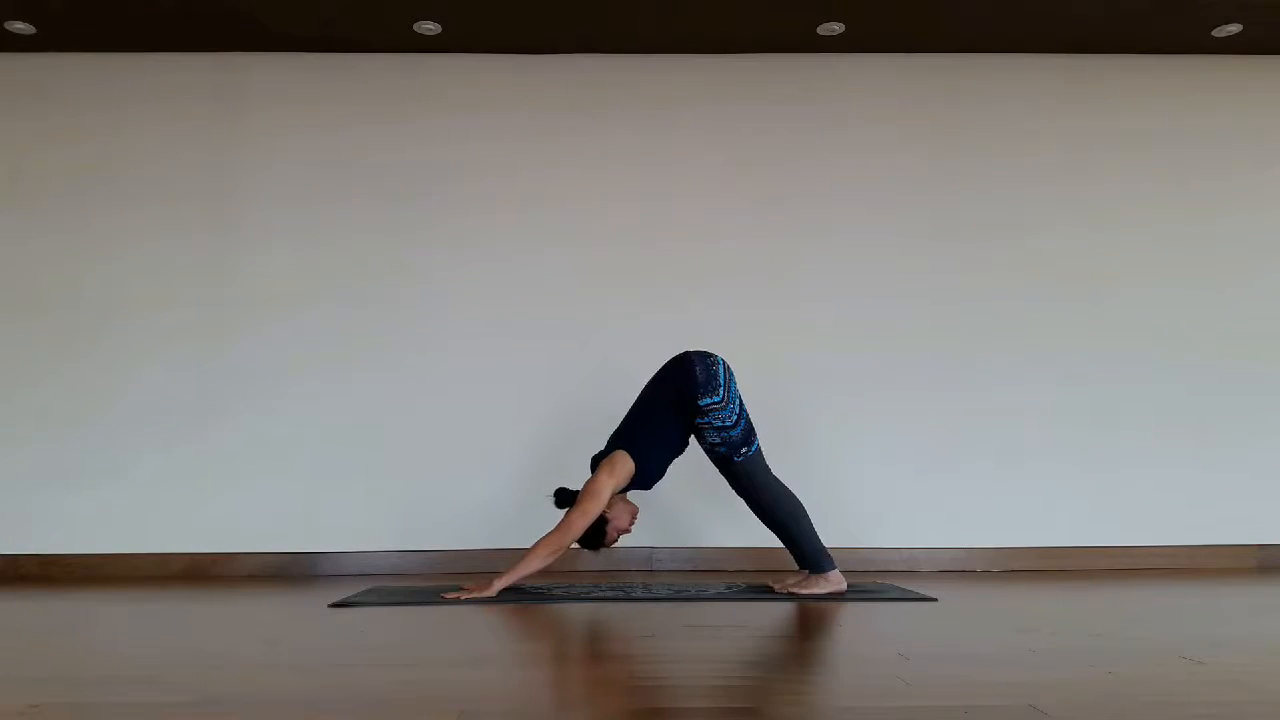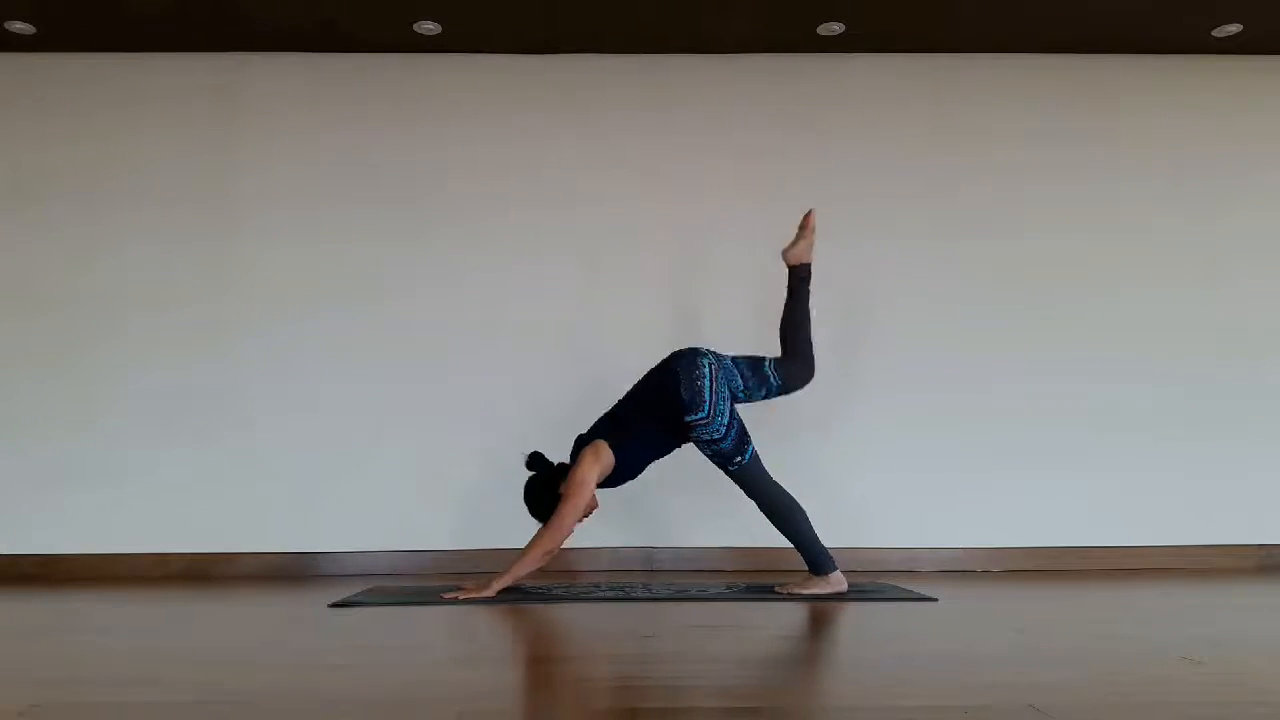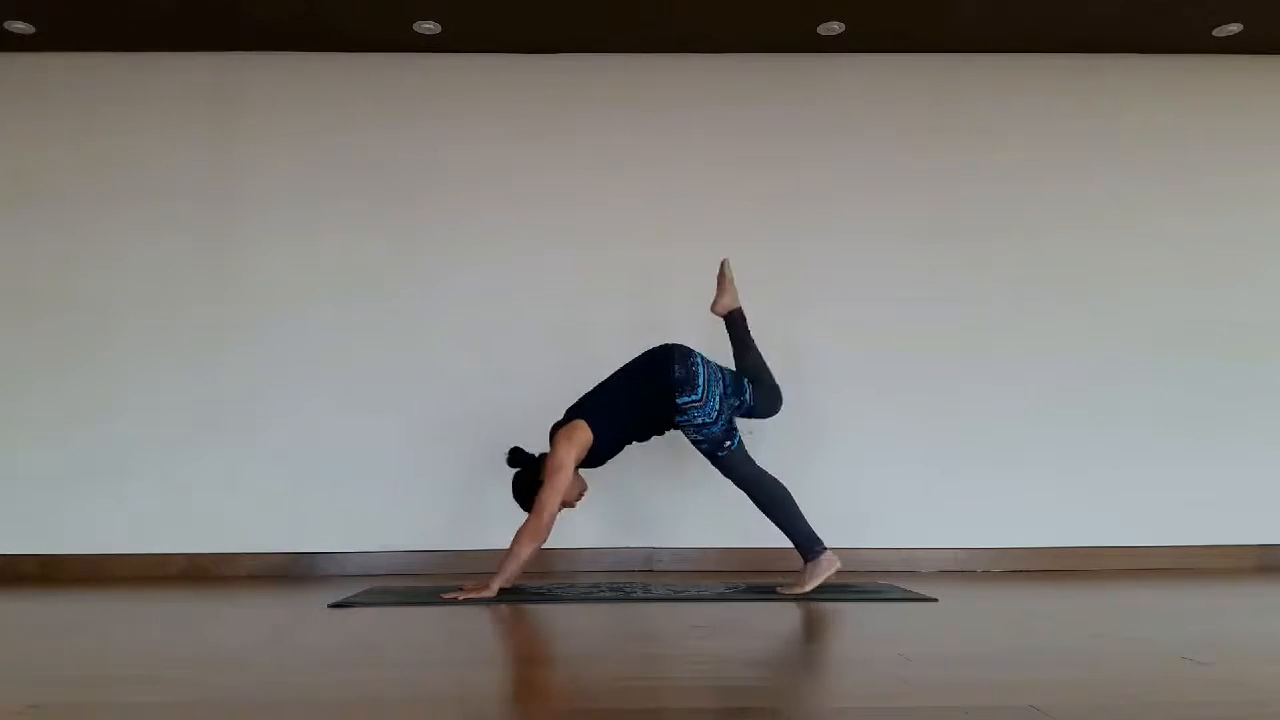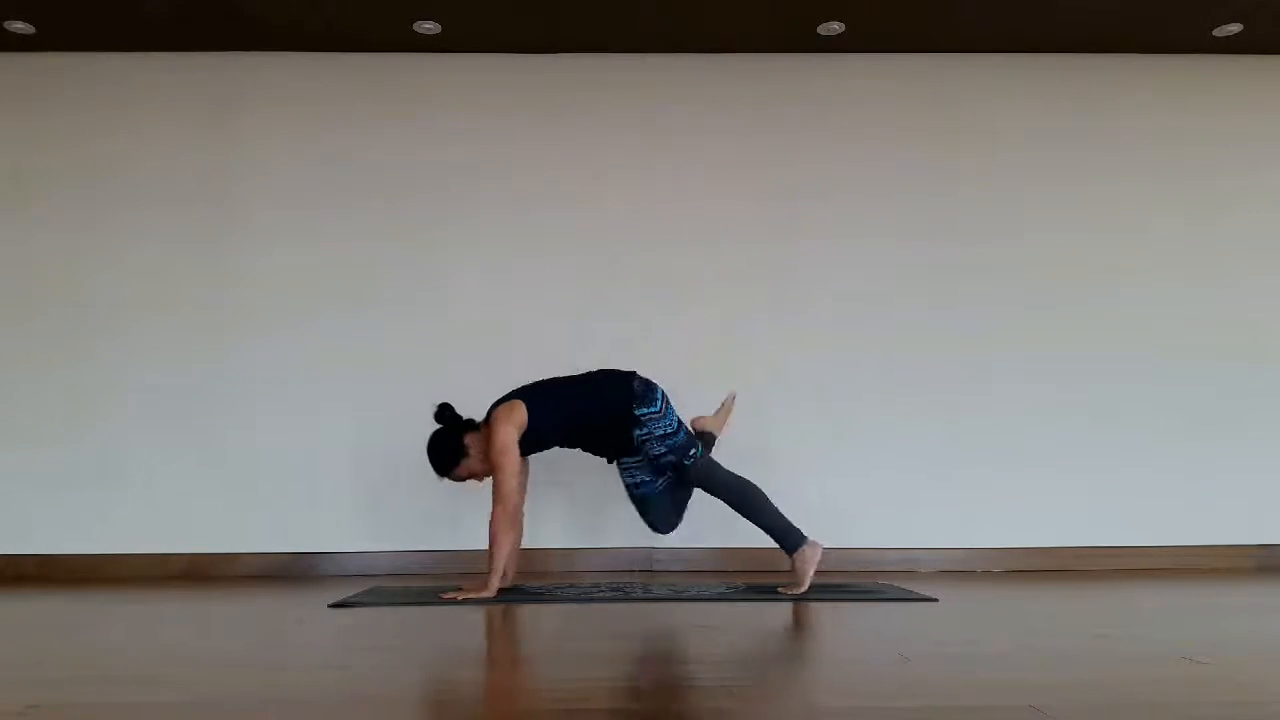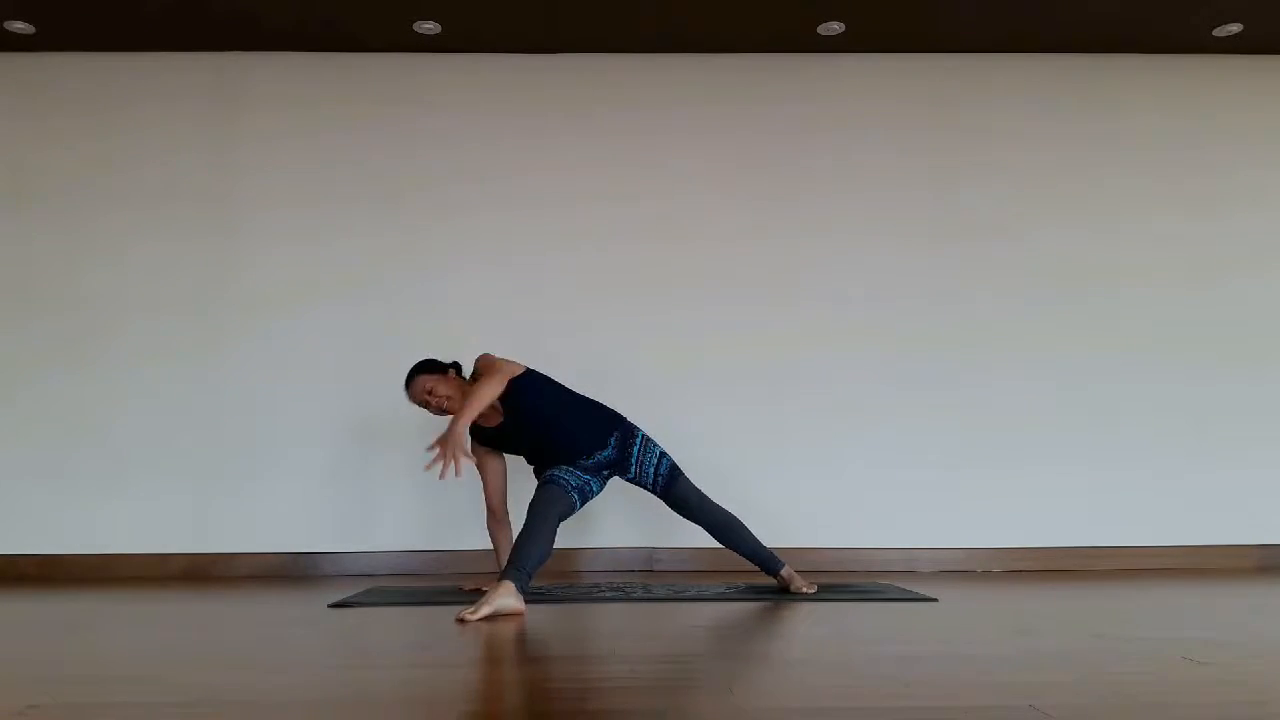
dt=0.7s
person 1, frame 1
left shoulder: (606, 479)
right shoulder: (608, 477)
left elbow: (555, 543)
right elbow: (556, 544)
left wrist: (494, 585)
right wrist: (500, 580)
left hip: (703, 383)
right hip: (695, 379)
left knee: (756, 481)
right knee: (752, 480)
left ankle: (825, 571)
right ankle: (815, 566)
person 1, frame 2
left shoulder: (587, 467)
right shoulder: (581, 467)
left elbow: (550, 541)
right elbow: (551, 539)
left wrist: (493, 585)
right wrist: (507, 578)
left hip: (691, 389)
right hip: (683, 380)
left knee: (759, 486)
right knee: (797, 372)
left ankle: (828, 574)
right ankle: (798, 264)
person 1, frame 3
left shoulder: (566, 451)
right shoulder: (566, 449)
left elbow: (538, 525)
right elbow: (540, 527)
left wrist: (491, 585)
right wrist: (517, 570)
left hip: (678, 378)
right hip: (671, 375)
left knee: (744, 472)
right knee: (767, 403)
left ankle: (819, 555)
right ankle: (729, 308)
person 1, frame 4
left shoulder: (501, 428)
right shoulder: (506, 436)
left elbow: (505, 511)
right elbow: (513, 508)
left wrist: (491, 582)
right wrist: (504, 573)
left hip: (634, 405)
right hip: (617, 424)
left knee: (716, 477)
right knee: (663, 520)
left ankle: (800, 546)
right ankle: (702, 433)
person 1, frame 5
left shoulder: (489, 371)
right shoulder: (484, 438)
left elbow: (490, 381)
right elbow: (496, 501)
left wrist: (457, 427)
right wrist: (506, 569)
left hip: (612, 435)
right hip: (571, 465)
left knee: (693, 503)
right knee: (543, 509)
left ankle: (779, 569)
right ankle: (509, 588)
